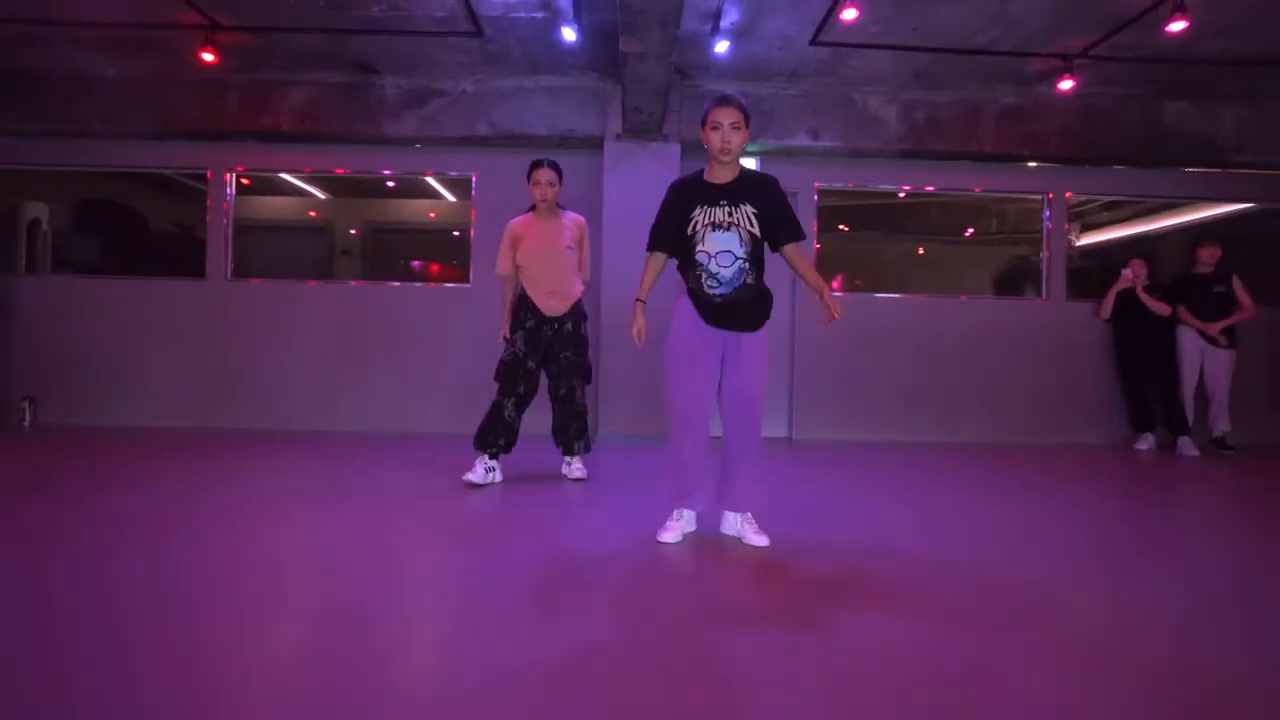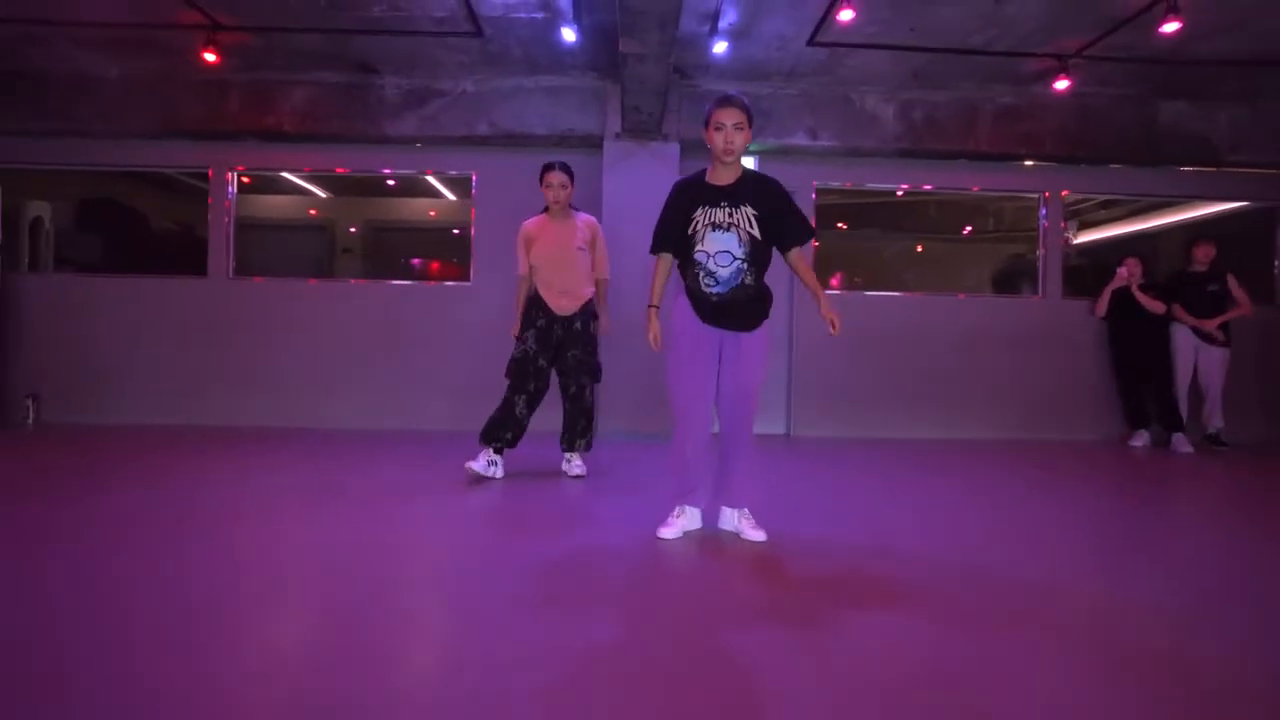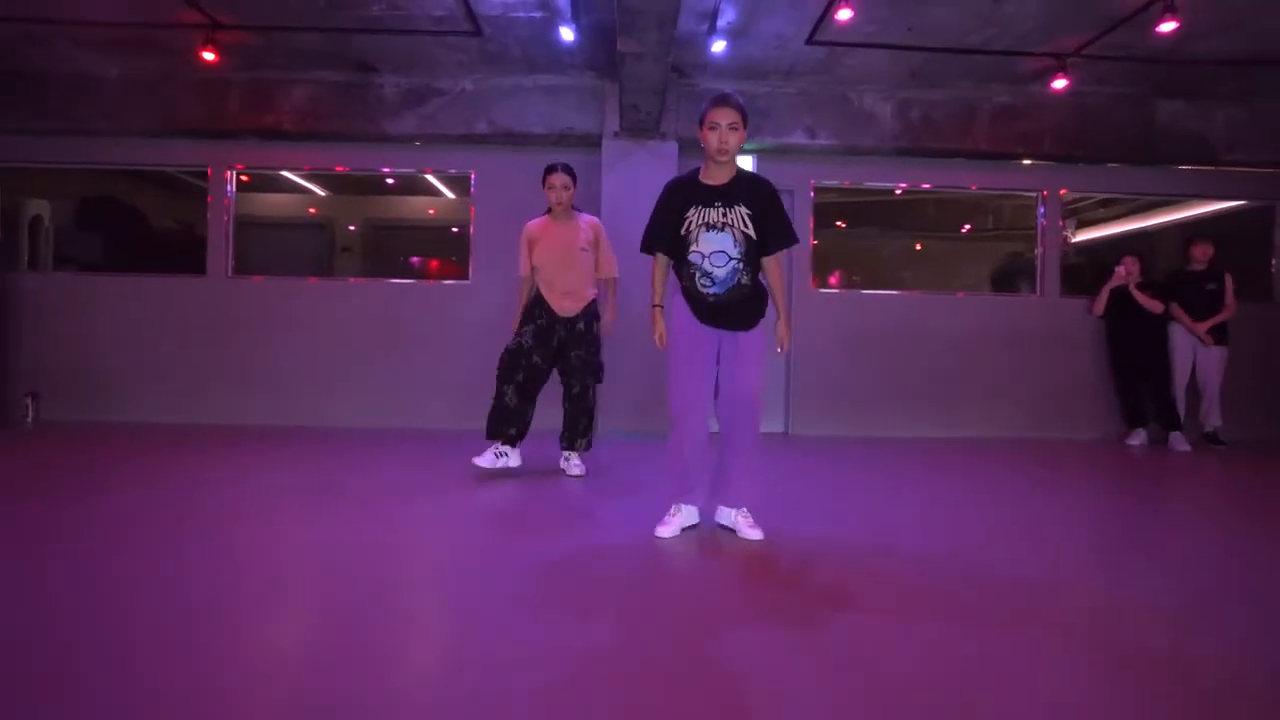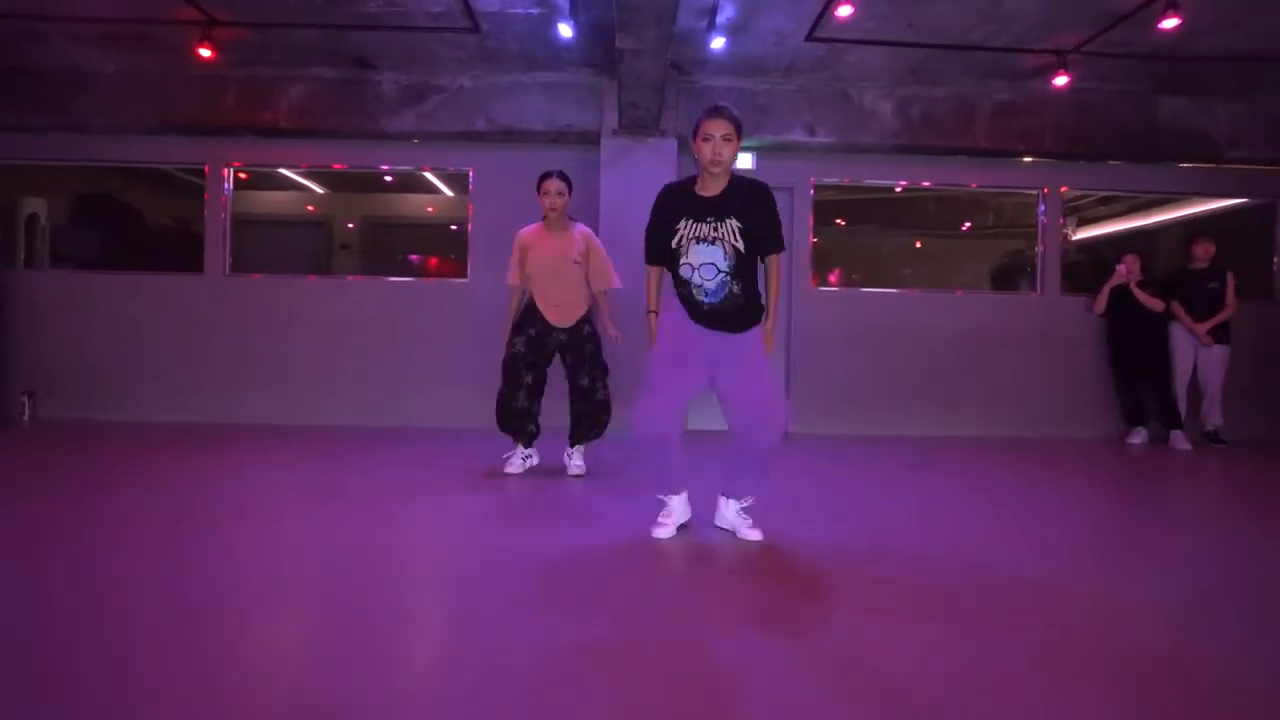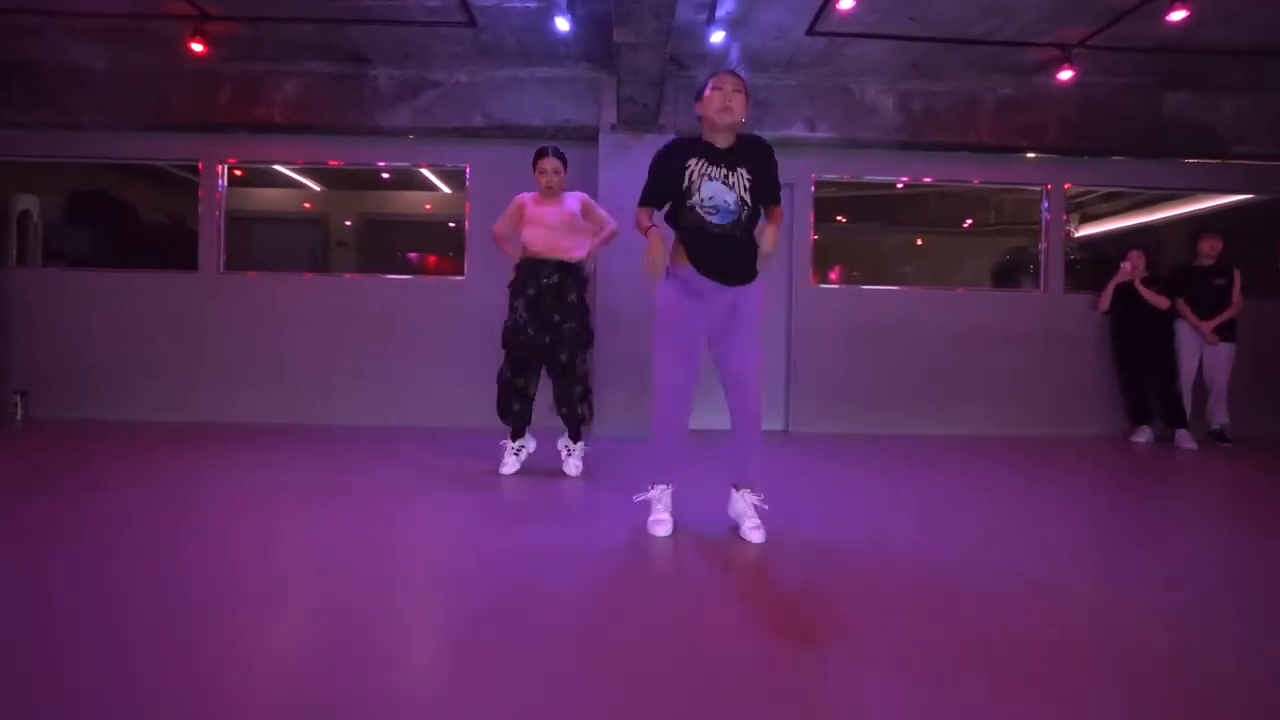
dt=0.2s
person 1, frame 1
left shoulder: (765, 189)
right shoulder: (682, 191)
left elbow: (789, 246)
right elbow: (658, 252)
left wrist: (822, 291)
right wrist: (639, 304)
left hip: (749, 319)
right hip: (694, 317)
left knee: (743, 418)
right knee: (689, 415)
left ankle: (738, 513)
right ankle: (685, 509)
person 1, frame 2
left shoulder: (768, 192)
right shoulder: (685, 191)
left elbow: (792, 251)
right elbow: (666, 256)
left wrist: (821, 299)
right wrist: (654, 310)
left hip: (749, 320)
right hip: (693, 316)
left knee: (740, 416)
right knee: (691, 414)
left ankle: (737, 508)
right ankle: (687, 506)
person 1, frame 3
left shoulder: (761, 192)
right shoulder: (677, 190)
left elbow: (772, 258)
right elbow: (659, 254)
left wrist: (782, 315)
right wrist: (658, 309)
left hip: (746, 320)
right hip: (690, 316)
left knee: (740, 416)
right knee: (687, 415)
left ankle: (733, 506)
right ankle: (685, 505)
person 1, frame 4
left shoulder: (757, 197)
right shoulder: (670, 198)
left elbow: (771, 258)
right elbow: (655, 262)
left wrist: (770, 314)
right wrist: (654, 313)
left hip: (740, 329)
right hip: (684, 325)
left knee: (762, 421)
right knee: (654, 418)
left ankle: (731, 503)
right ankle: (675, 500)
person 1, frame 5
left shoulder: (759, 152)
right shoulder: (675, 153)
left elbow: (773, 204)
right elbow: (646, 211)
left wrist: (771, 227)
right wrist: (656, 243)
left hip: (738, 291)
right hip: (682, 288)
left knee: (745, 394)
right knee: (671, 390)
left ankle: (742, 496)
right ankle: (661, 493)
person 2, frame 1
left shoulder: (577, 225)
right shoulder: (516, 228)
left elbow: (583, 273)
right elbow: (510, 277)
left wrist: (584, 314)
right wrist: (507, 320)
left hip: (570, 316)
right hip: (530, 314)
left knee: (571, 389)
right knee: (513, 387)
left ankle: (572, 457)
person 2, frame 2
left shoulder: (590, 226)
right shoulder: (529, 230)
left elbow: (600, 274)
right elbow: (525, 277)
left wrist: (603, 313)
right wrist: (519, 319)
left hip: (581, 315)
right hip: (541, 313)
left knee: (579, 388)
right knee: (524, 384)
person 2, frame 3
left shoulder: (592, 227)
right shoulder: (532, 230)
left elbow: (607, 273)
right elbow: (526, 277)
left wrist: (608, 310)
right wrist: (519, 318)
left hip: (582, 316)
right hip: (543, 313)
left knee: (581, 389)
right knee: (517, 375)
person 2, frame 4
left shoulder: (585, 237)
right shoulder: (525, 238)
left elbow: (601, 284)
right elbow: (518, 284)
left wrist: (606, 323)
right wrist: (512, 326)
left hip: (578, 322)
right hip: (536, 321)
left knee: (592, 391)
right knee: (519, 384)
right ankle: (525, 447)
person 2, frame 5
left shoulder: (580, 200)
right shoulder: (523, 201)
left elbow: (610, 227)
right elbow: (500, 230)
left wrist: (592, 245)
right wrist: (508, 246)
left hip: (569, 279)
right hip: (530, 278)
left knee: (570, 363)
right knee: (520, 359)
left ankle: (573, 441)
right ankle: (518, 438)
person 3, frame 1
left shoulder: (1230, 278)
right shoulder: (1185, 280)
left elbow: (1249, 309)
right elbow: (1180, 311)
left wrist: (1220, 325)
right wrist: (1205, 327)
left hip: (1222, 337)
right hip: (1190, 335)
left knee: (1220, 387)
right knee: (1187, 384)
left ankle: (1219, 434)
person 3, frame 2
left shoulder: (1224, 277)
right shoulder: (1179, 278)
left elbow: (1246, 306)
right elbow: (1174, 309)
left wrist: (1216, 321)
right wrist: (1201, 324)
left hip: (1217, 335)
right hip: (1184, 332)
left knee: (1214, 384)
right knee: (1181, 381)
left ankle: (1213, 430)
person 3, frame 3
left shoulder: (1222, 276)
right shoulder: (1177, 277)
left elbow: (1230, 308)
right elbow: (1172, 307)
left wrist: (1206, 324)
right wrist: (1194, 327)
left hip: (1214, 333)
right hip: (1181, 331)
left knee: (1211, 382)
right knee: (1178, 380)
left ankle: (1210, 428)
person 3, frame 4
left shoulder: (1224, 275)
right shoulder: (1179, 275)
left elbow: (1231, 307)
right elbow: (1174, 305)
left wrist: (1206, 325)
right wrist: (1194, 327)
left hip: (1215, 332)
right hip: (1183, 330)
left knee: (1213, 381)
right knee: (1179, 379)
left ankle: (1211, 427)
person 3, frame 5
left shoulder: (1230, 271)
right shoulder: (1185, 272)
left elbow: (1236, 304)
right elbow: (1179, 303)
left wrist: (1212, 323)
right wrist: (1200, 326)
left hip: (1221, 330)
right hip: (1188, 328)
left knee: (1219, 379)
right knee: (1185, 377)
left ankle: (1217, 426)
person 4, frame 1
left shoulder: (1159, 291)
right shoulder: (1121, 295)
left elbow: (1165, 311)
right elbow: (1104, 315)
left wrist: (1140, 293)
right wrist: (1115, 289)
left hip: (1158, 351)
right hip: (1129, 353)
left knee: (1167, 393)
right knee: (1135, 394)
left ankle: (1183, 437)
right ankle: (1146, 434)
person 4, frame 2
left shoulder: (1153, 289)
right shoulder: (1116, 293)
left elbow: (1160, 309)
right elbow: (1099, 313)
left wrist: (1135, 291)
right wrist: (1110, 288)
left hip: (1153, 349)
right hip: (1124, 351)
left knee: (1161, 390)
right knee: (1130, 391)
left ankle: (1177, 434)
right ankle: (1141, 431)
person 4, frame 3
left shoulder: (1151, 288)
right shoulder: (1114, 292)
left elbow: (1158, 309)
right elbow: (1097, 311)
left wrist: (1133, 290)
right wrist: (1108, 286)
left hip: (1150, 348)
right hip: (1122, 350)
left knee: (1159, 389)
right knee: (1127, 390)
left ankle: (1174, 433)
right ankle: (1138, 429)
person 4, frame 4
left shoulder: (1152, 286)
right shoulder: (1115, 290)
left elbow: (1159, 307)
right elbow: (1098, 310)
left wrist: (1134, 289)
right wrist: (1109, 285)
left hip: (1151, 347)
right hip: (1122, 348)
left knee: (1160, 387)
right knee: (1128, 388)
left ankle: (1175, 431)
right ankle: (1138, 428)
person 4, frame 5
left shoulder: (1157, 283)
right shoulder: (1119, 287)
left elbow: (1164, 304)
right elbow: (1102, 307)
left wrist: (1138, 286)
right wrist: (1114, 282)
left hip: (1156, 344)
right hip: (1127, 346)
left knee: (1165, 386)
right knee: (1132, 387)
left ankle: (1181, 430)
right ankle: (1143, 427)
